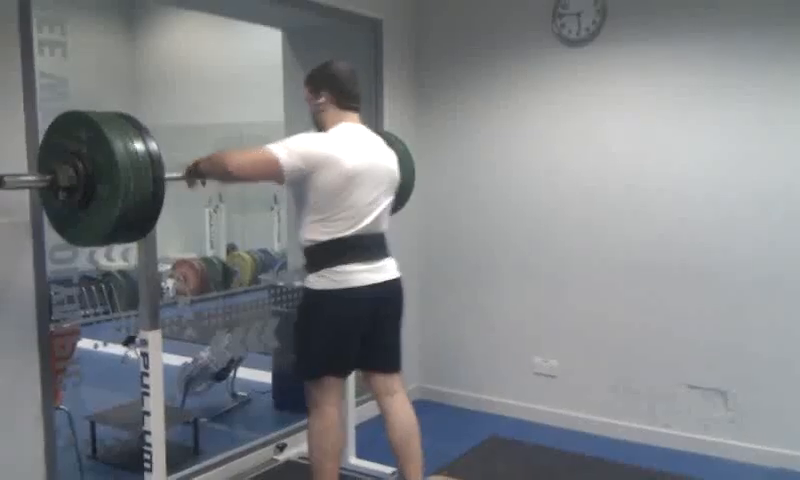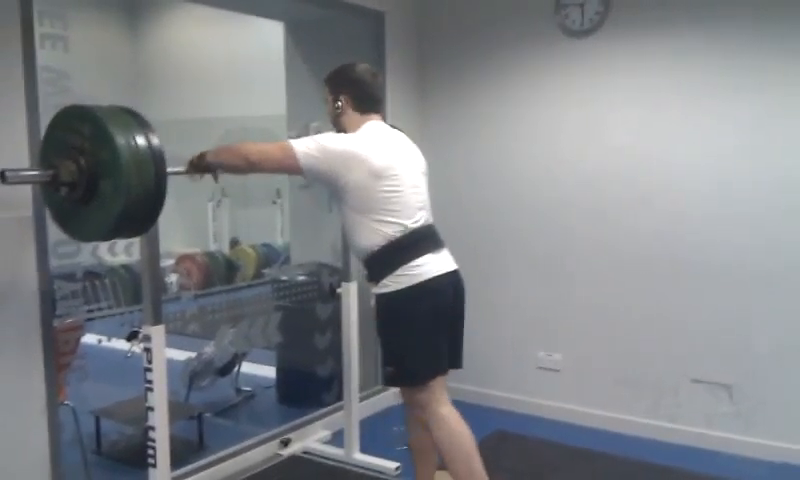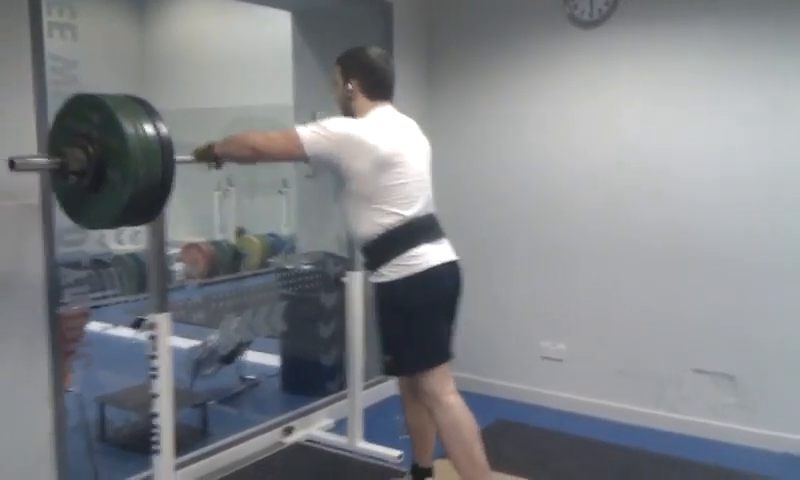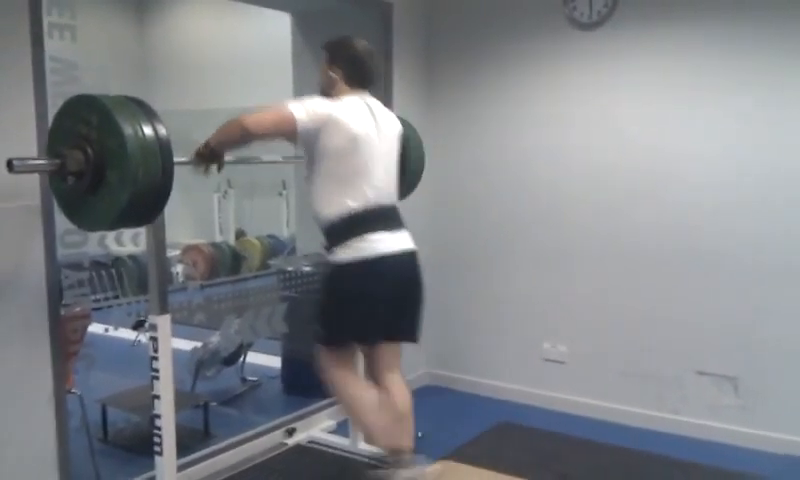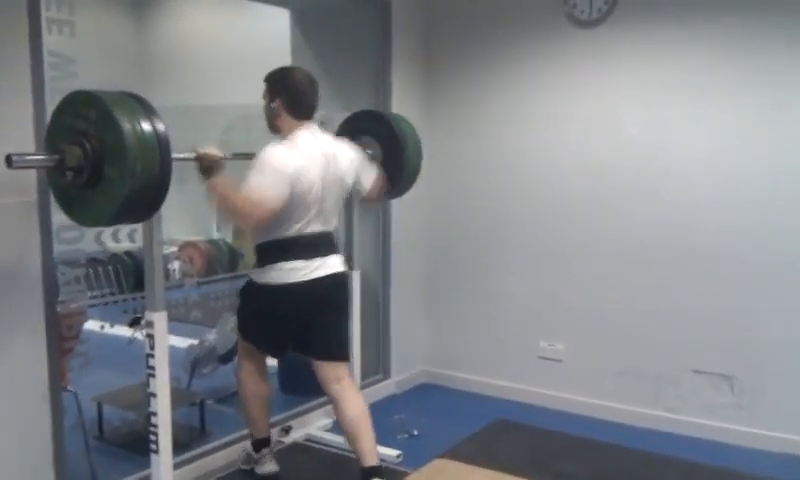
dt=1s
person 1, frame 1
left shoulder: (314, 148)
right shoulder: (385, 152)
left elbow: (236, 165)
left wrist: (199, 166)
left hip: (335, 289)
right hip: (385, 282)
left knee: (324, 400)
right knee: (390, 390)
person 1, frame 2
left shoulder: (343, 149)
right shoulder: (399, 142)
left elbow: (253, 157)
left wrist: (205, 159)
left hip: (408, 289)
right hip: (440, 277)
left knee: (431, 404)
right knee: (421, 398)
person 1, frame 3
left shoulder: (349, 134)
right shoulder: (404, 126)
left elbow: (260, 146)
left wrist: (213, 149)
left hip: (408, 277)
right hip: (434, 266)
left knee: (436, 390)
right knee: (413, 380)
person 1, frame 4
left shoulder: (326, 113)
right shoulder: (387, 118)
left elbow: (250, 125)
left wrist: (209, 149)
left hip: (360, 261)
right hip: (401, 255)
left knee: (335, 363)
right knee: (387, 370)
person 1, frame 5
left shoulder: (279, 157)
right shoulder: (343, 151)
left elbow: (249, 216)
right elbow: (375, 190)
left wrist: (213, 172)
left hip: (279, 282)
right hip: (330, 277)
left knee: (250, 358)
right knee: (339, 381)
